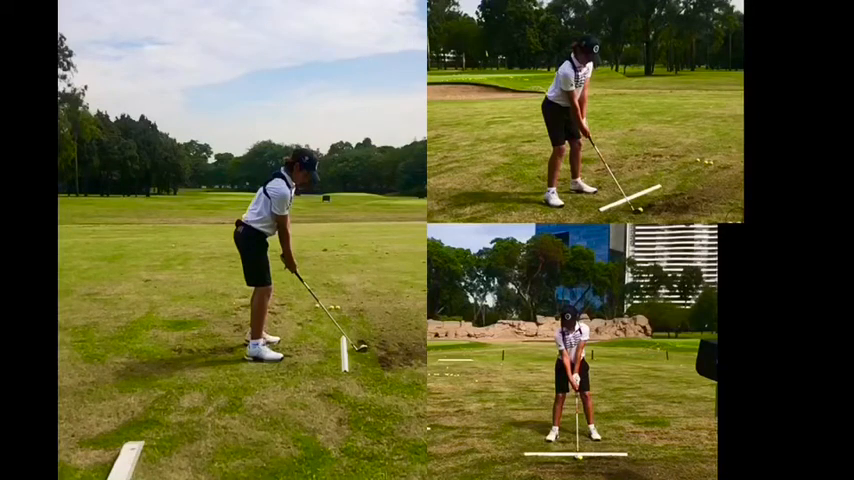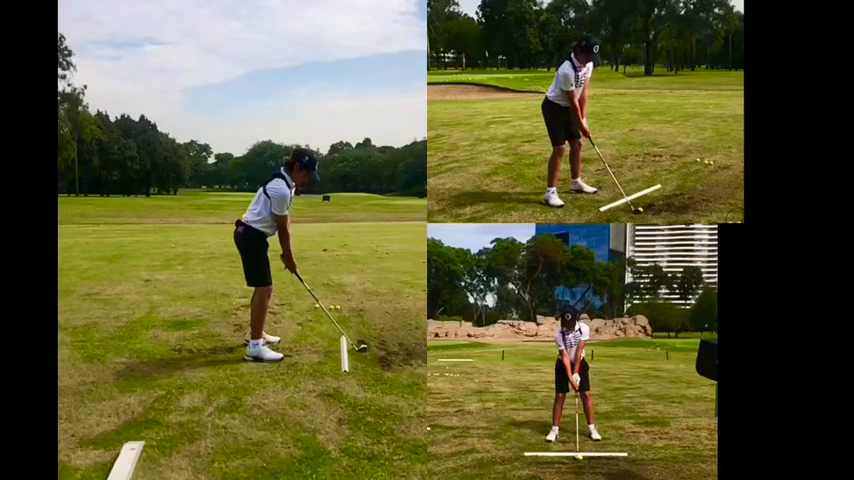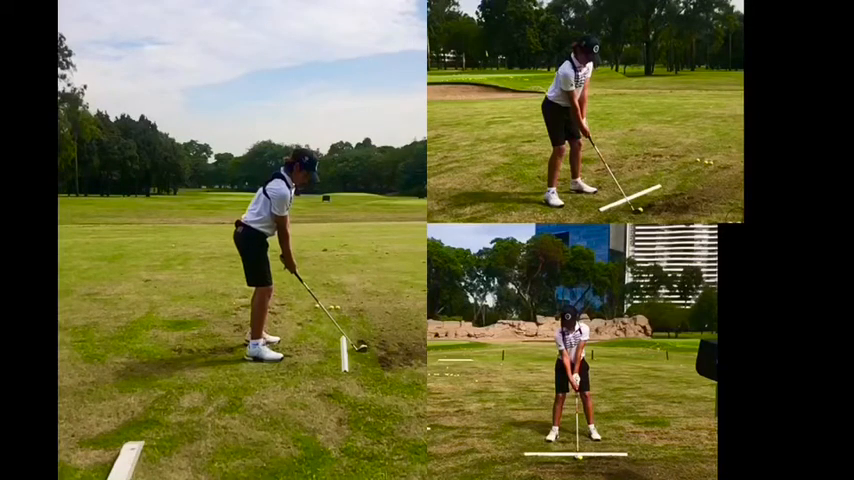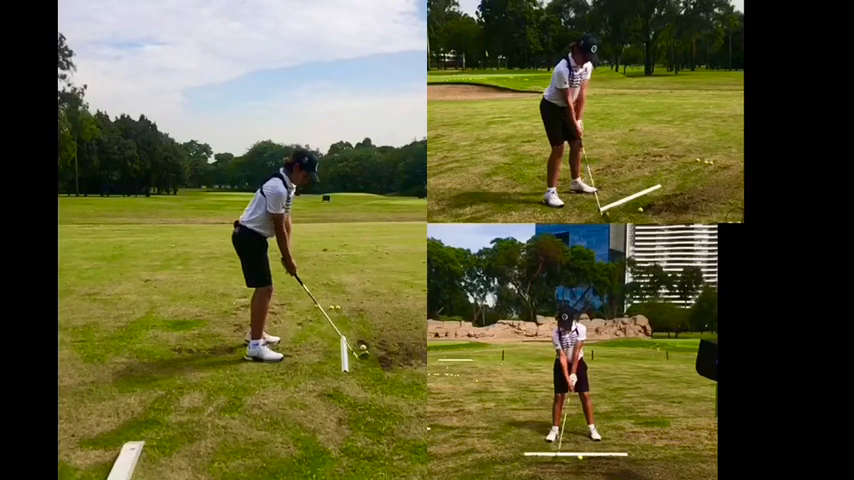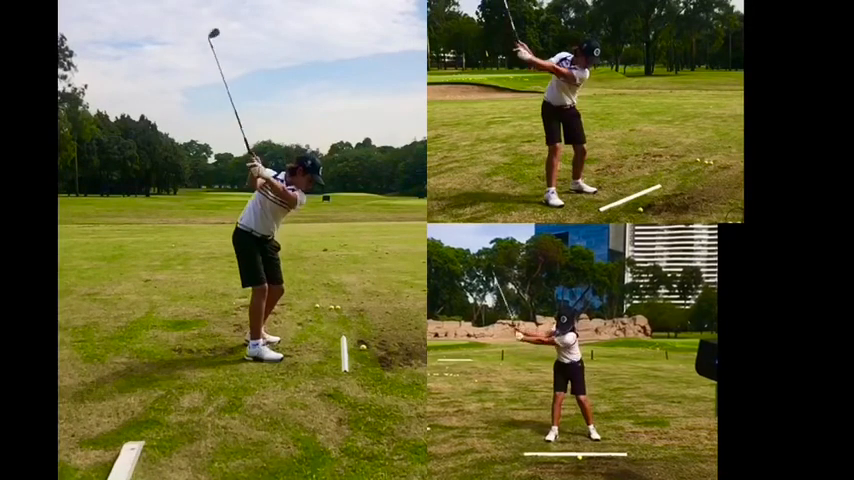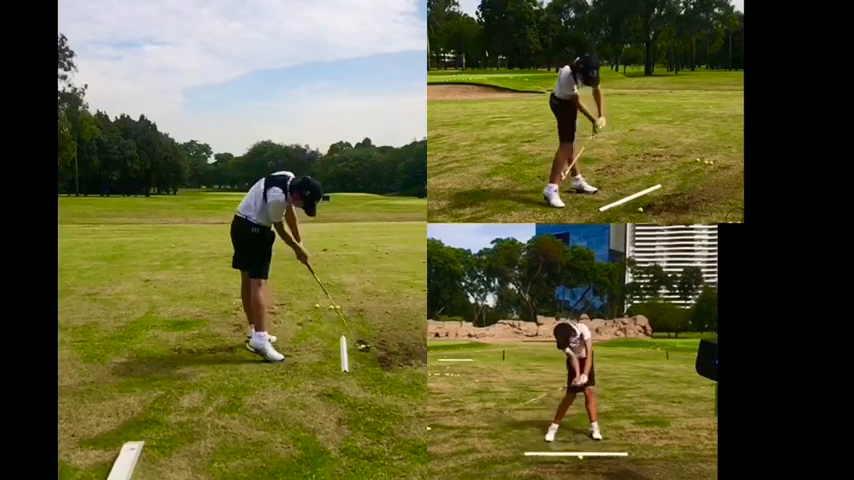
dt=0.5s
person 1, frame 1
left shoulder: (283, 182)
right shoulder: (282, 191)
left elbow: (284, 223)
right elbow: (283, 228)
left wrist: (287, 254)
right wrist: (289, 257)
left hip: (250, 234)
right hip: (252, 237)
left knee: (261, 287)
right knee: (264, 289)
left ankle: (256, 333)
right ankle: (255, 346)
person 1, frame 2
left shoulder: (284, 182)
right shoulder: (282, 190)
left elbow: (284, 223)
right elbow: (283, 228)
left wrist: (287, 254)
right wrist: (289, 258)
left hip: (251, 235)
right hip: (252, 237)
left knee: (261, 287)
right knee: (264, 289)
left ankle: (256, 333)
right ankle: (255, 346)
person 1, frame 3
left shoulder: (283, 182)
right shoulder: (282, 191)
left elbow: (284, 224)
right elbow: (282, 229)
left wrist: (287, 254)
right wrist: (289, 258)
left hip: (251, 235)
right hip: (252, 237)
left knee: (262, 287)
right knee: (265, 289)
left ankle: (256, 332)
right ankle: (255, 346)
person 1, frame 4
left shoulder: (288, 186)
right shoulder: (277, 188)
left elbow: (286, 222)
right elbow: (279, 228)
left wrist: (288, 253)
right wrist: (288, 259)
left hip: (256, 238)
right hip: (248, 237)
left knee: (263, 287)
right knee: (265, 289)
left ankle: (256, 333)
right ankle: (255, 346)
person 1, frame 5
left shoulder: (299, 196)
right shoulder: (271, 175)
left elbow: (281, 193)
right elbow: (254, 184)
left wrist: (264, 175)
right wrist: (257, 172)
left hip: (266, 241)
right hip: (246, 237)
left knee: (277, 289)
right knee: (261, 288)
left ankle: (256, 332)
right ankle: (255, 346)
person 1, frame 6
left shoulder: (289, 177)
right shoulder: (277, 198)
left elbow: (289, 210)
right elbow: (281, 230)
left wrist: (297, 235)
right wrist: (298, 249)
left hip: (240, 225)
right hip: (256, 231)
left knee: (247, 281)
right knee: (258, 283)
left ankle: (253, 331)
right ankle: (260, 337)
person 2, frame 1
left shoulder: (588, 65)
right shoulder: (567, 71)
left elbow: (584, 92)
right elbow: (573, 101)
left wrist: (584, 119)
right wrist: (581, 125)
left hip: (567, 108)
right hip: (553, 108)
left knee: (577, 143)
right knee: (560, 148)
left ankle: (576, 182)
right ankle: (550, 192)
person 2, frame 2
left shoulder: (588, 65)
right shoulder: (567, 71)
left elbow: (584, 92)
right elbow: (573, 101)
left wrist: (584, 119)
right wrist: (581, 125)
left hip: (567, 108)
right hip: (553, 108)
left knee: (577, 143)
right knee: (560, 148)
left ankle: (576, 182)
right ankle: (551, 191)
person 2, frame 3
left shoulder: (588, 65)
right shoulder: (567, 71)
left elbow: (584, 92)
right elbow: (573, 101)
left wrist: (584, 118)
right wrist: (582, 125)
left hip: (567, 108)
right hip: (554, 108)
left knee: (577, 143)
right knee: (559, 148)
left ankle: (576, 182)
right ankle: (551, 191)
person 2, frame 4
left shoulder: (587, 66)
right shoulder: (562, 69)
left elbow: (582, 93)
right elbow: (567, 99)
left wrist: (579, 120)
right wrist: (573, 124)
left hip: (568, 108)
right hip: (551, 107)
left knee: (577, 144)
right knee: (558, 148)
left ankle: (576, 182)
right ankle: (551, 192)
person 2, frame 5
left shoulder: (583, 73)
right shoulder: (563, 56)
left elbow: (554, 70)
right elbow: (544, 66)
left wrist: (530, 59)
right wrist: (529, 55)
left hip: (569, 110)
right hip: (550, 108)
left knee: (581, 149)
right knee: (555, 148)
left ankle: (576, 182)
right ankle: (550, 192)
person 2, frame 6
left shoulder: (588, 66)
right shoulder: (567, 75)
left elbow: (597, 91)
right elbow: (577, 103)
left wrist: (600, 116)
right wrist: (593, 119)
left hip: (567, 103)
right hip: (562, 104)
left knee: (569, 143)
right knee: (566, 145)
left ankle: (577, 180)
right ankle: (551, 189)
person 3, frame 1
left shoulder: (584, 329)
right shoulder: (559, 334)
left elbow: (579, 351)
right elbow: (565, 356)
left wrist: (576, 373)
right wrist: (570, 378)
left hip: (579, 364)
right hip: (563, 365)
left knee: (586, 394)
right knee: (560, 396)
left ankle: (592, 428)
right ankle: (555, 430)
person 3, frame 2
left shoulder: (584, 329)
right shoulder: (559, 334)
left elbow: (579, 351)
right elbow: (565, 356)
left wrist: (576, 373)
right wrist: (570, 378)
left hip: (580, 363)
right hip: (563, 365)
left knee: (586, 394)
right knee: (560, 396)
left ankle: (592, 428)
right ankle: (555, 429)
person 3, frame 3
left shoulder: (584, 328)
right shoulder: (559, 334)
left elbow: (579, 351)
right elbow: (565, 356)
left wrist: (576, 372)
right wrist: (570, 378)
left hip: (579, 363)
right hip: (563, 365)
left knee: (586, 395)
right knee: (560, 396)
left ankle: (592, 428)
right ankle: (555, 429)
person 3, frame 4
left shoulder: (581, 329)
right shoulder: (556, 334)
left elbow: (576, 352)
right elbow: (561, 356)
left wrist: (573, 373)
right wrist: (567, 377)
left hip: (578, 364)
right hip: (561, 365)
left knee: (585, 395)
right knee: (559, 396)
left ankle: (592, 428)
right ankle: (555, 429)
person 3, frame 5
left shoulder: (570, 337)
right shoulder: (560, 327)
left elbow: (546, 341)
right elbow: (545, 335)
left wrist: (524, 339)
right wrist: (525, 334)
left hip: (574, 366)
right hip: (560, 365)
left knee: (581, 398)
right knee: (558, 397)
left ankle: (591, 428)
right ankle: (554, 430)
person 3, frame 6
left shoulder: (583, 329)
right shoulder: (563, 339)
left elbow: (589, 354)
right elbow: (573, 358)
left wrist: (585, 374)
right wrist: (577, 375)
left hip: (586, 362)
right hip: (575, 362)
left knee: (590, 392)
right knee: (571, 395)
left ankle: (594, 426)
right ankle: (553, 427)
